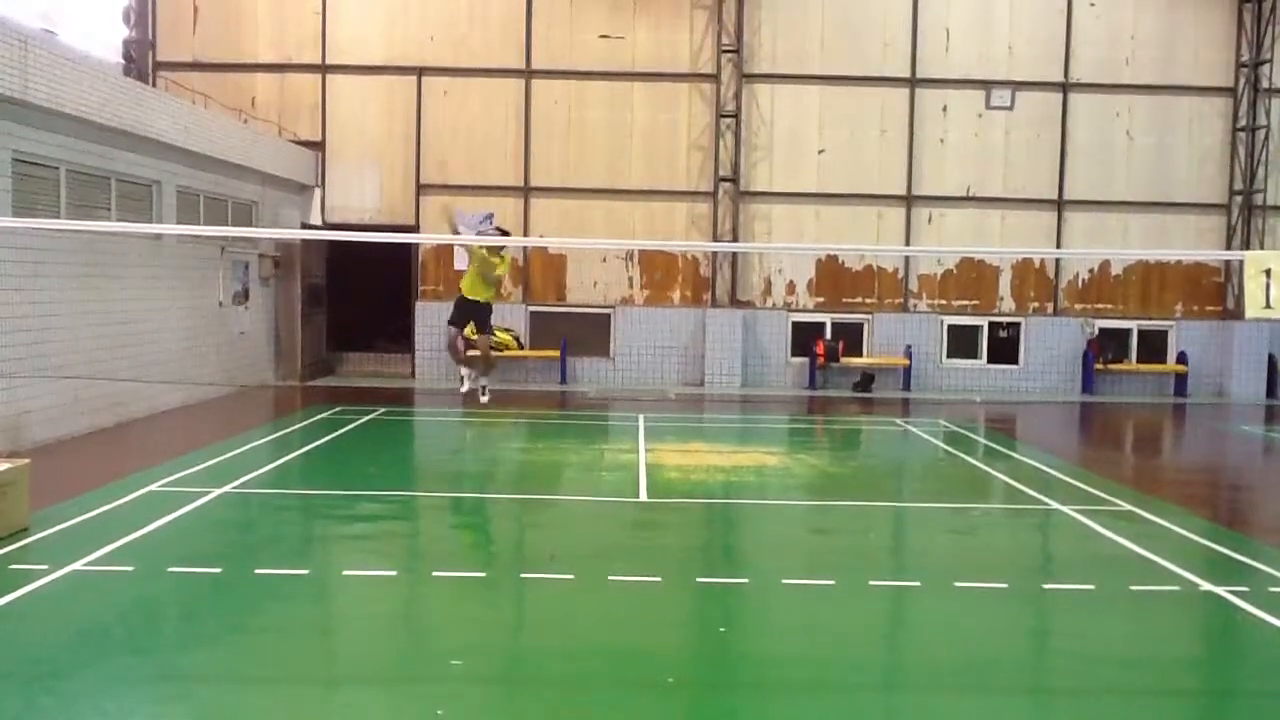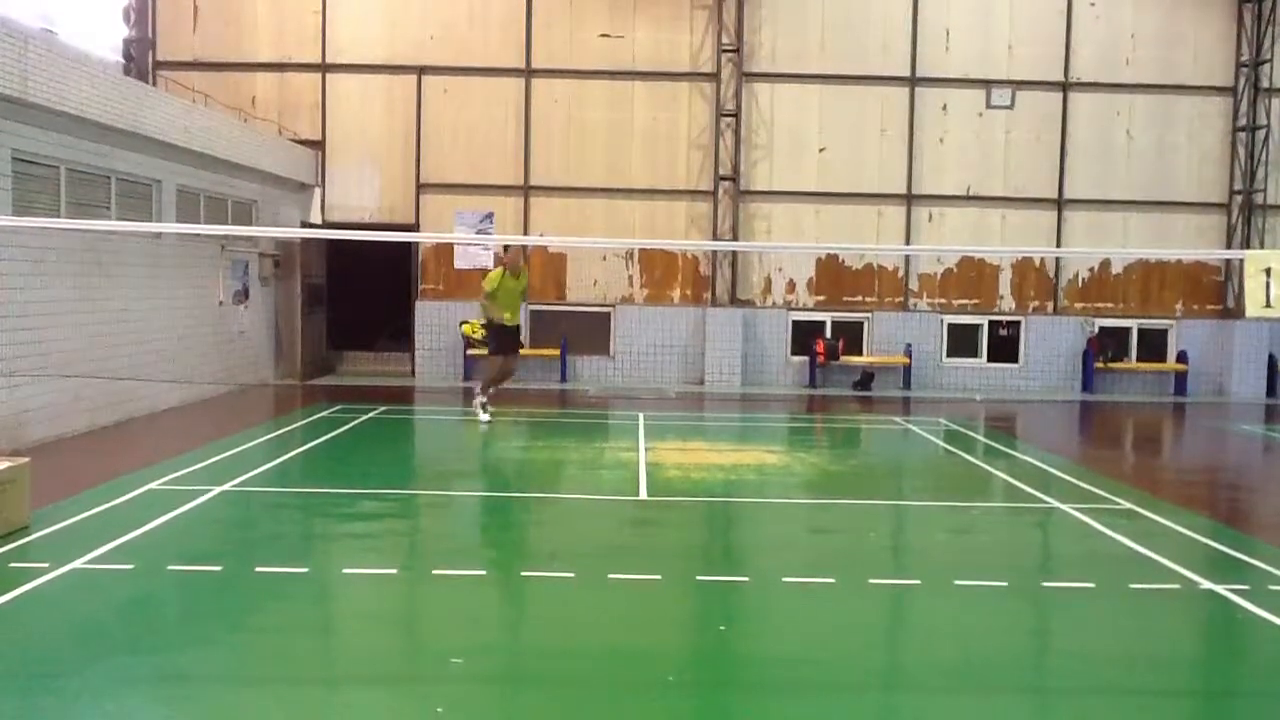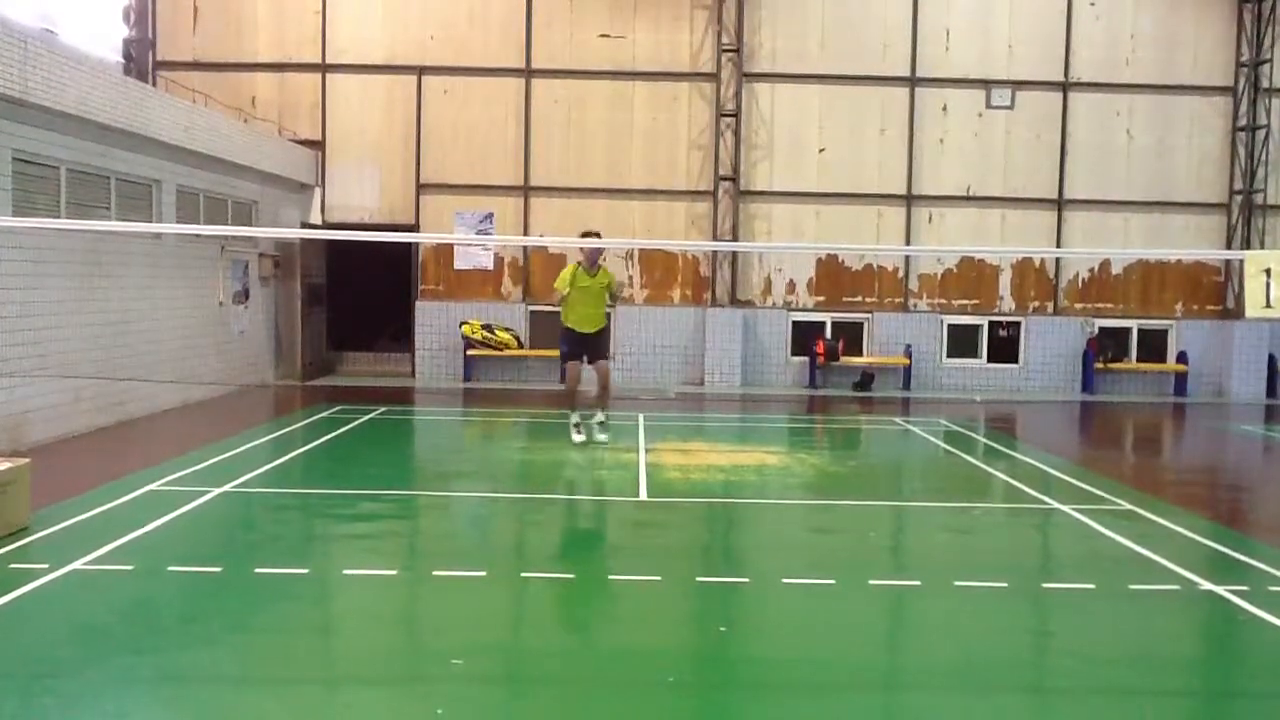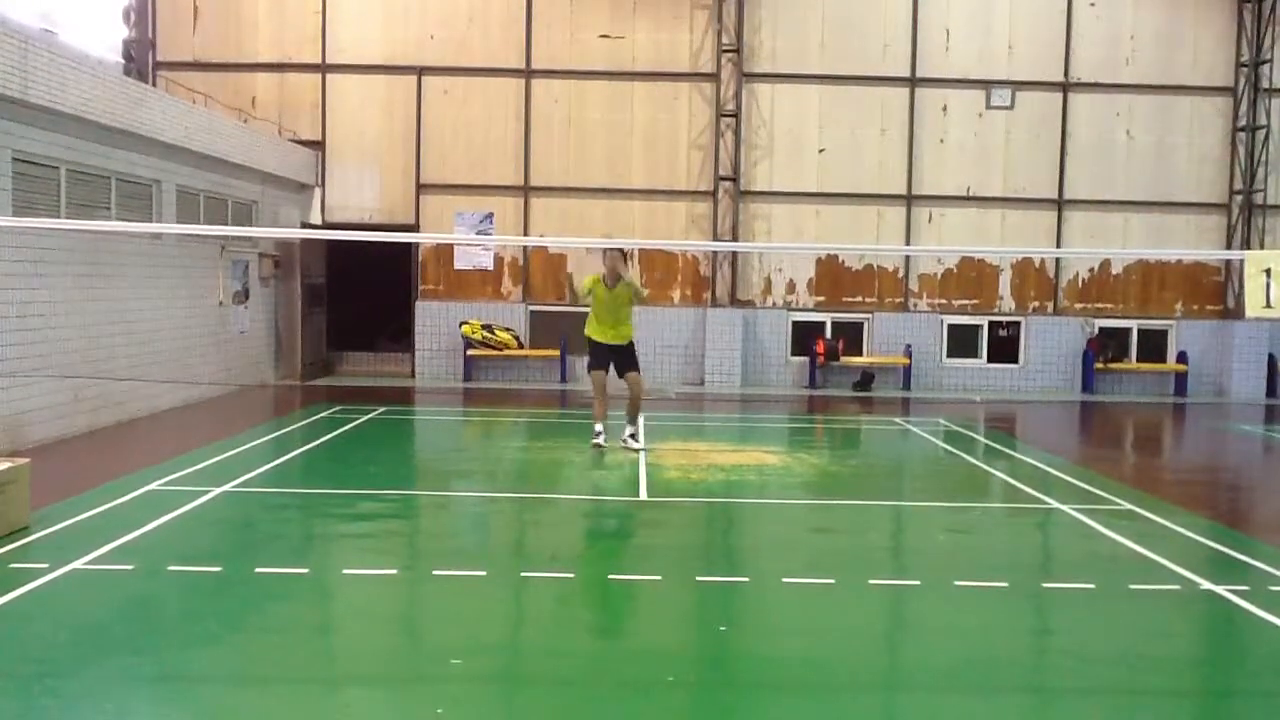
dt=0.7s
person 1, frame 1
left shoulder: (503, 261)
right shoulder: (478, 251)
left elbow: (495, 281)
left wrist: (483, 265)
left hip: (483, 304)
right hip: (465, 299)
left knee: (484, 350)
right knee: (451, 338)
left ankle: (483, 383)
right ankle: (465, 371)
person 1, frame 2
left shoulder: (524, 274)
right shoulder: (496, 275)
right elbow: (482, 298)
left wrist: (526, 295)
right wrist: (493, 313)
left hip: (513, 325)
right hip: (496, 324)
left knee: (510, 369)
right knee: (495, 366)
left ankle: (483, 391)
right ankle: (482, 401)
person 1, frame 3
left shoulder: (606, 275)
right shoulder: (569, 272)
left elbow: (614, 298)
right elbow: (555, 299)
left wrist: (617, 293)
right wrist: (559, 297)
left hip: (597, 331)
right hip: (573, 330)
left knee: (604, 377)
right knee: (573, 380)
left ankle: (599, 421)
right ankle: (575, 421)
person 1, frame 4
left shoulder: (628, 284)
right shoulder: (594, 281)
left elbow: (642, 299)
right elbow: (578, 296)
left wrist: (628, 278)
left hip: (624, 342)
right hip: (598, 340)
left knee: (636, 387)
right knee: (599, 385)
left ankle: (630, 433)
right ankle: (599, 432)
